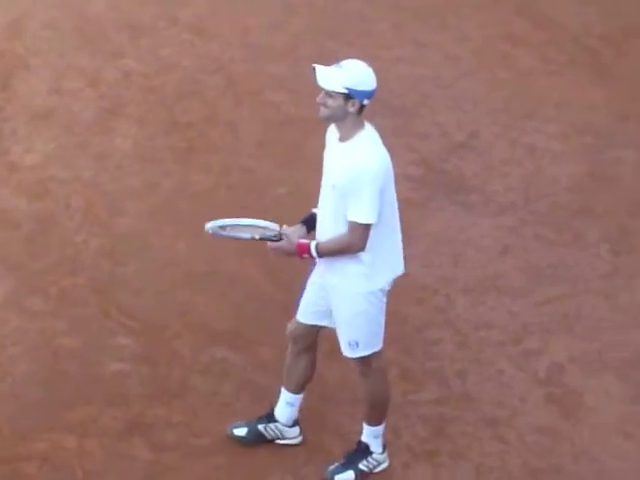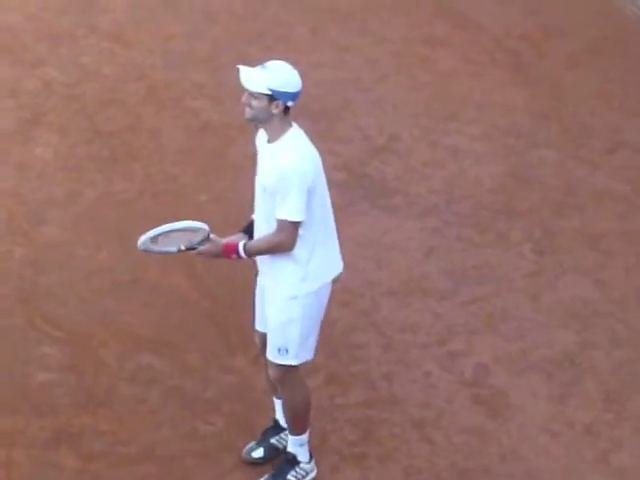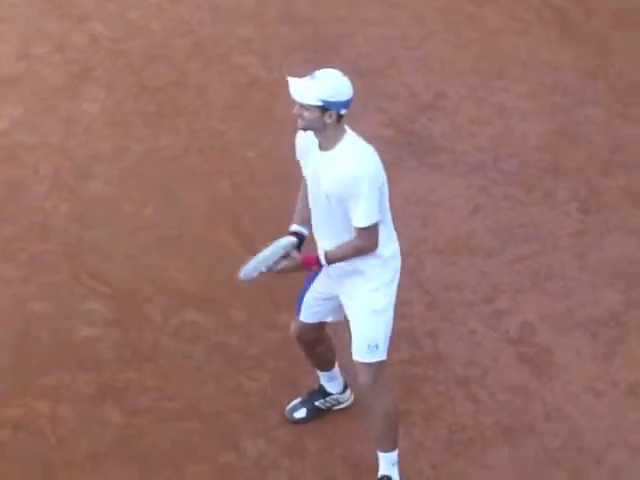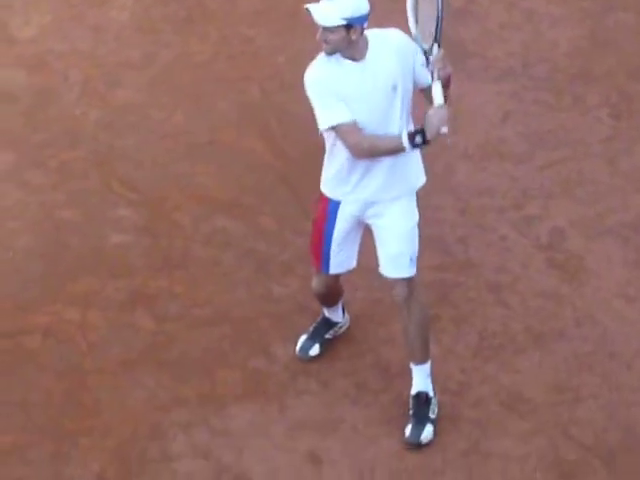
dt=0.5s
person 1, frame 1
left shoulder: (366, 162)
right shoulder: (336, 135)
left elbow: (355, 240)
left wrist: (300, 249)
right wrist: (308, 223)
left hip: (359, 276)
right hip: (332, 267)
left knee: (366, 362)
right knee: (300, 336)
right ankle: (283, 422)
person 1, frame 2
left shoulder: (294, 161)
right shoulder: (266, 137)
left elbow: (285, 239)
left wrist: (230, 249)
right wrist: (248, 230)
left hip: (298, 279)
right hip: (274, 271)
left knee: (283, 370)
right knee: (268, 350)
right ankle: (283, 426)
person 1, frame 3
left shoulder: (360, 164)
right shoulder: (306, 140)
left elbow: (368, 241)
left wrist: (311, 260)
right wrist: (295, 237)
left hip: (369, 275)
right hip: (328, 265)
left knee: (368, 379)
right knee: (306, 331)
right ankle: (333, 390)
person 1, frame 4
left shoulder: (397, 44)
right shoulder: (319, 76)
left elbow: (429, 85)
right elbow: (358, 144)
left wrist: (441, 78)
right wrist: (420, 135)
left hip: (394, 191)
right hip: (343, 191)
left knee: (405, 293)
right knee: (323, 284)
left ankle: (423, 393)
right ankle: (334, 317)
